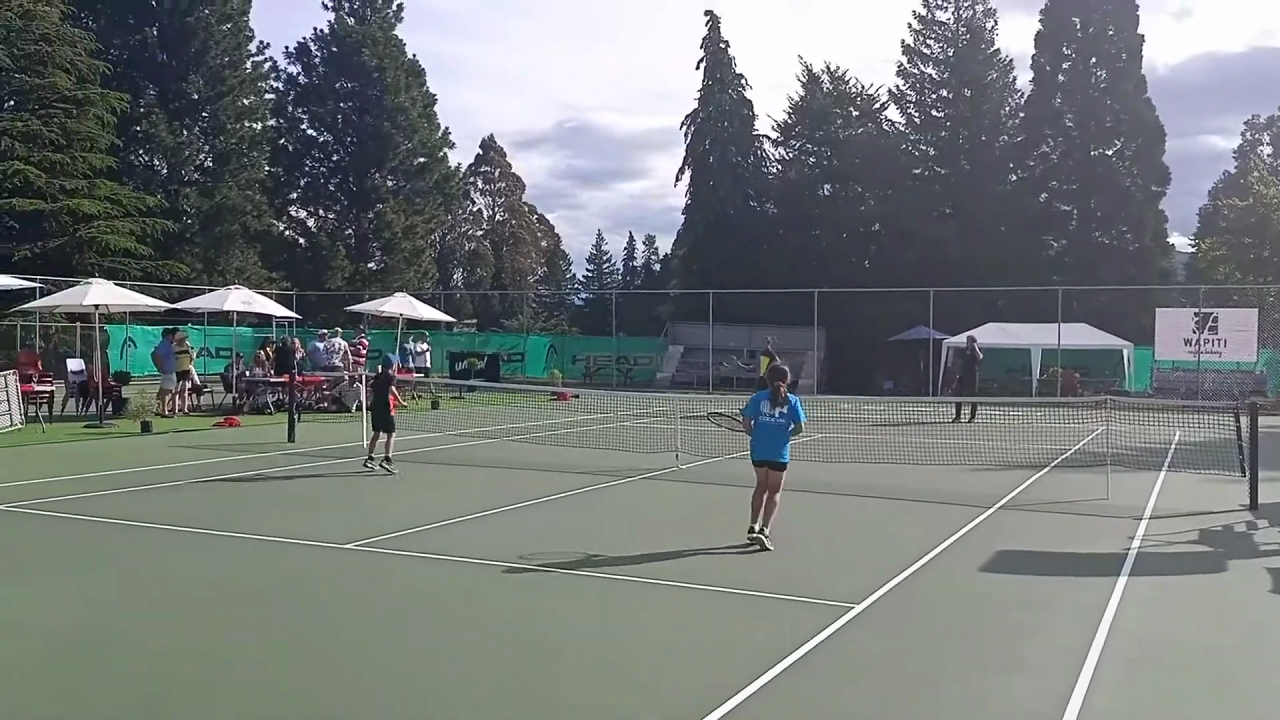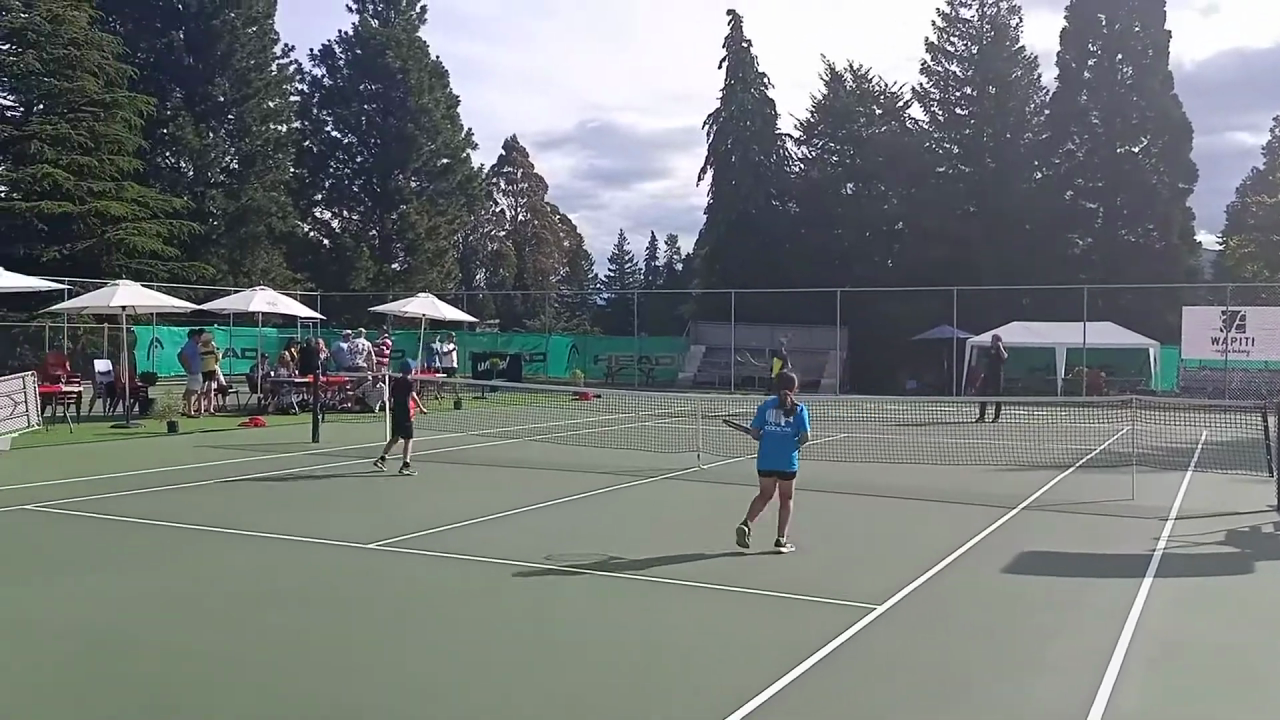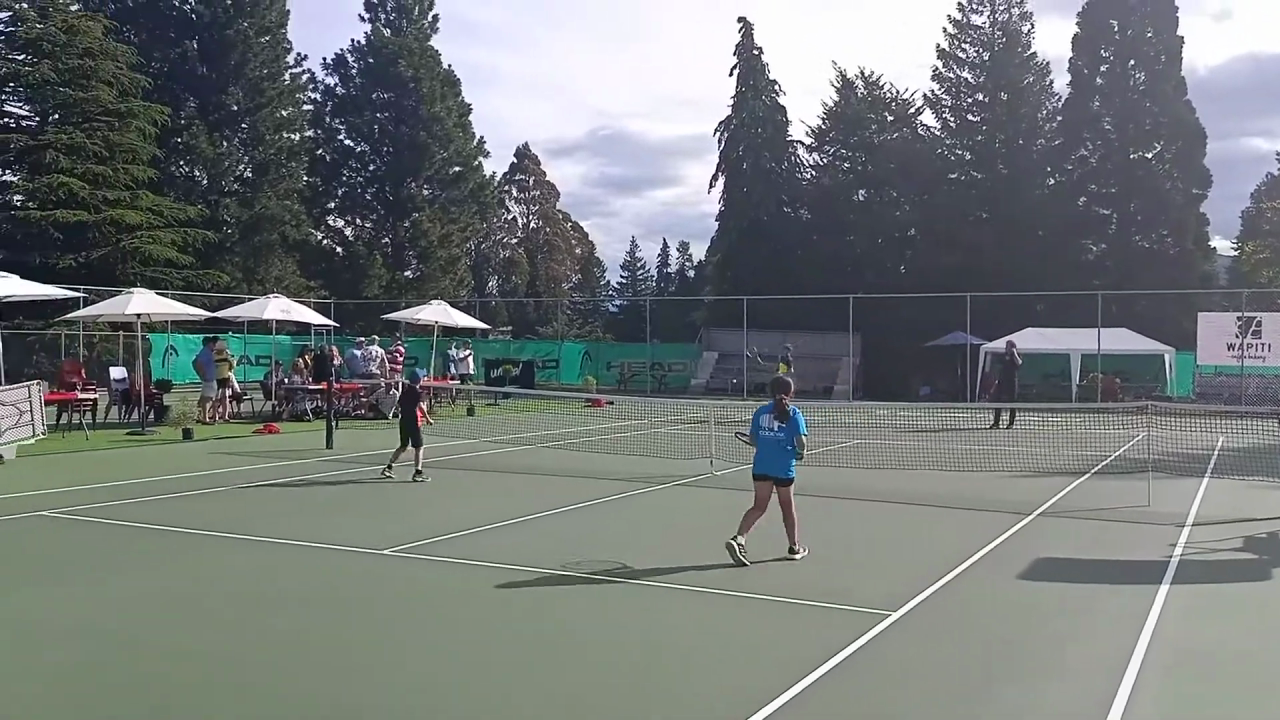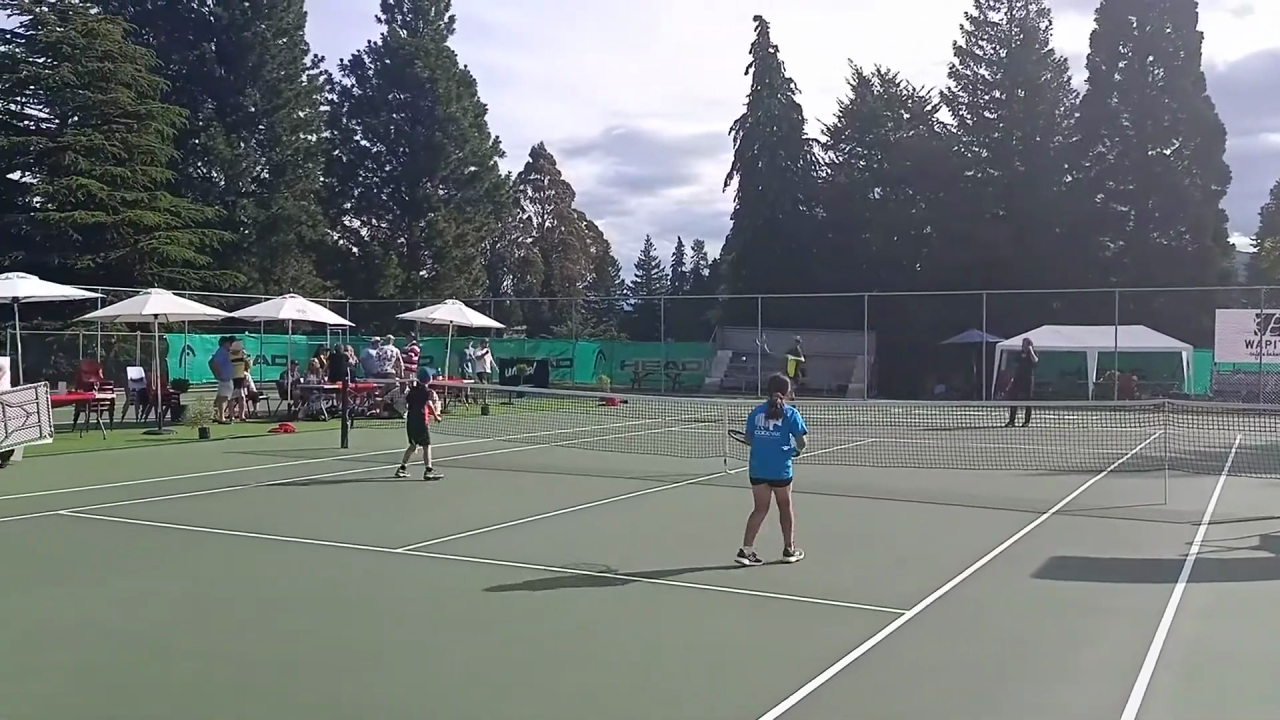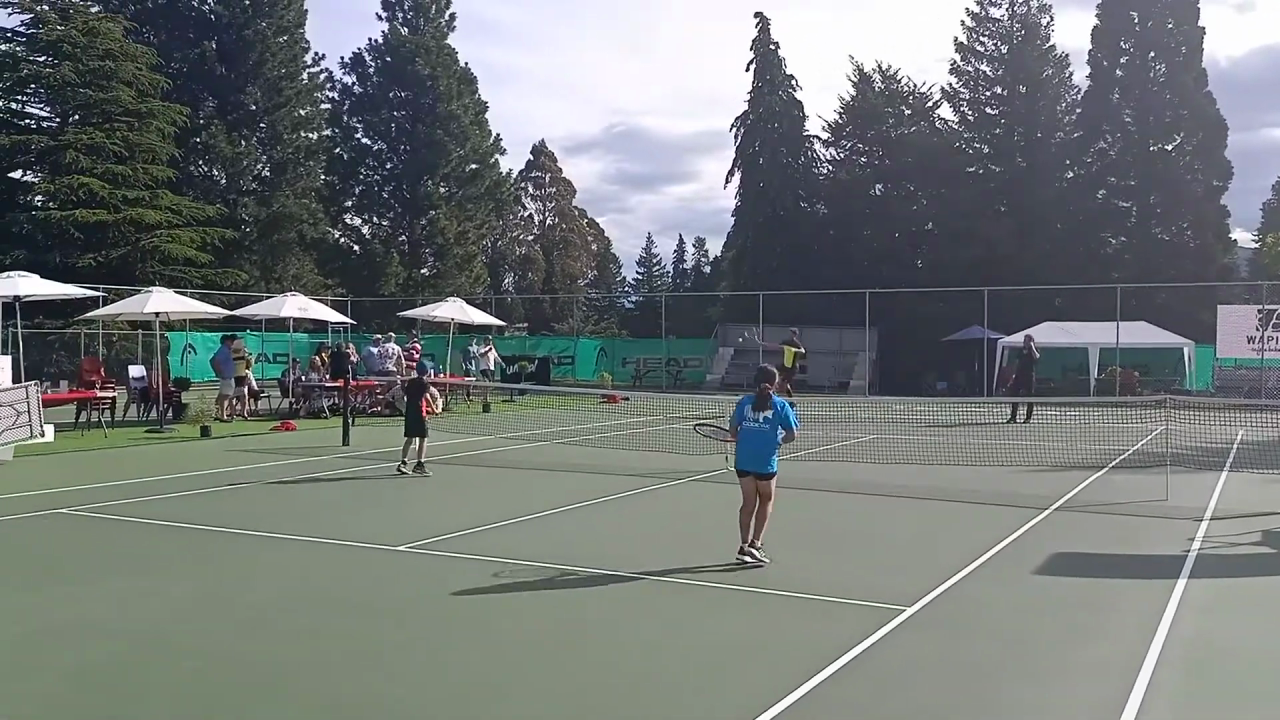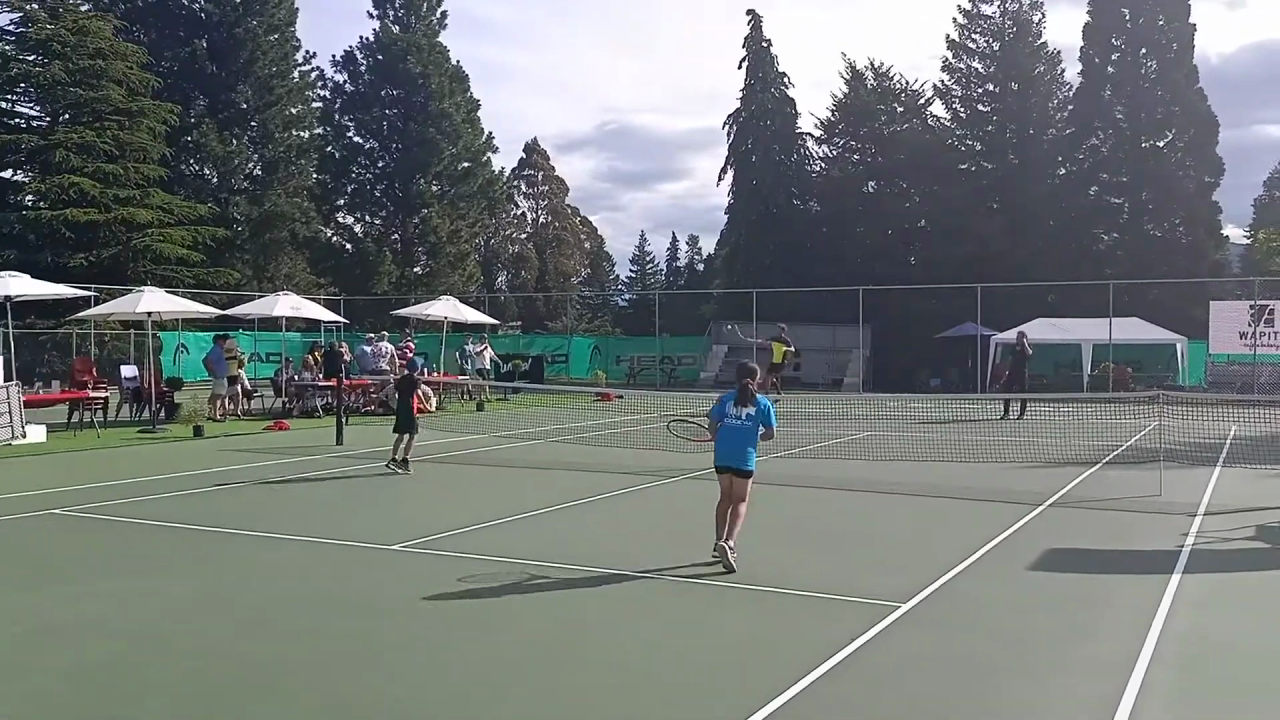
dt=0.1s
person 1, frame 1
left shoulder: (757, 397)
right shoulder: (792, 401)
left elbow: (746, 423)
right elbow: (800, 428)
left hip: (758, 452)
right hip: (779, 452)
left knee: (761, 487)
right knee: (774, 492)
left ankle: (754, 527)
right ankle: (763, 531)
person 1, frame 2
left shoulder: (765, 406)
right shoulder: (798, 409)
left elbow: (755, 433)
right elbow: (805, 437)
right wrist: (795, 443)
left hip: (765, 460)
right hip: (786, 461)
left knee: (764, 495)
right knee: (786, 499)
left ankle: (745, 524)
right ankle: (781, 540)
person 1, frame 3
left shoulder: (760, 411)
right shoulder: (793, 413)
left elbow: (754, 439)
right elbow: (801, 443)
right wrist: (800, 453)
left hip: (761, 466)
right hip: (783, 468)
left knee: (759, 506)
right knee: (787, 506)
left ankle: (738, 540)
right ankle: (794, 548)
person 1, frame 4
left shoulder: (757, 411)
right shoulder: (791, 413)
left elbow: (750, 438)
right elbow: (801, 442)
right wrist: (795, 450)
left hip: (757, 466)
right hip: (780, 468)
left knee: (760, 508)
right knee: (785, 506)
left ankle: (746, 550)
right ankle: (789, 549)
person 1, frame 5
left shoulder: (744, 402)
right shoulder: (780, 405)
left elbow: (733, 429)
right elbow: (792, 435)
left hip: (743, 459)
right hip: (765, 460)
left knee: (748, 502)
right knee: (765, 501)
left ankle: (745, 547)
right ankle: (756, 545)
person 1, frame 6
left shoulder: (725, 399)
right shoulder: (762, 403)
left elbow: (712, 424)
right elbow: (770, 433)
left hip: (722, 456)
right hip: (744, 457)
left knee: (725, 499)
right knee: (740, 502)
left ankle: (720, 542)
right ankle: (728, 543)
